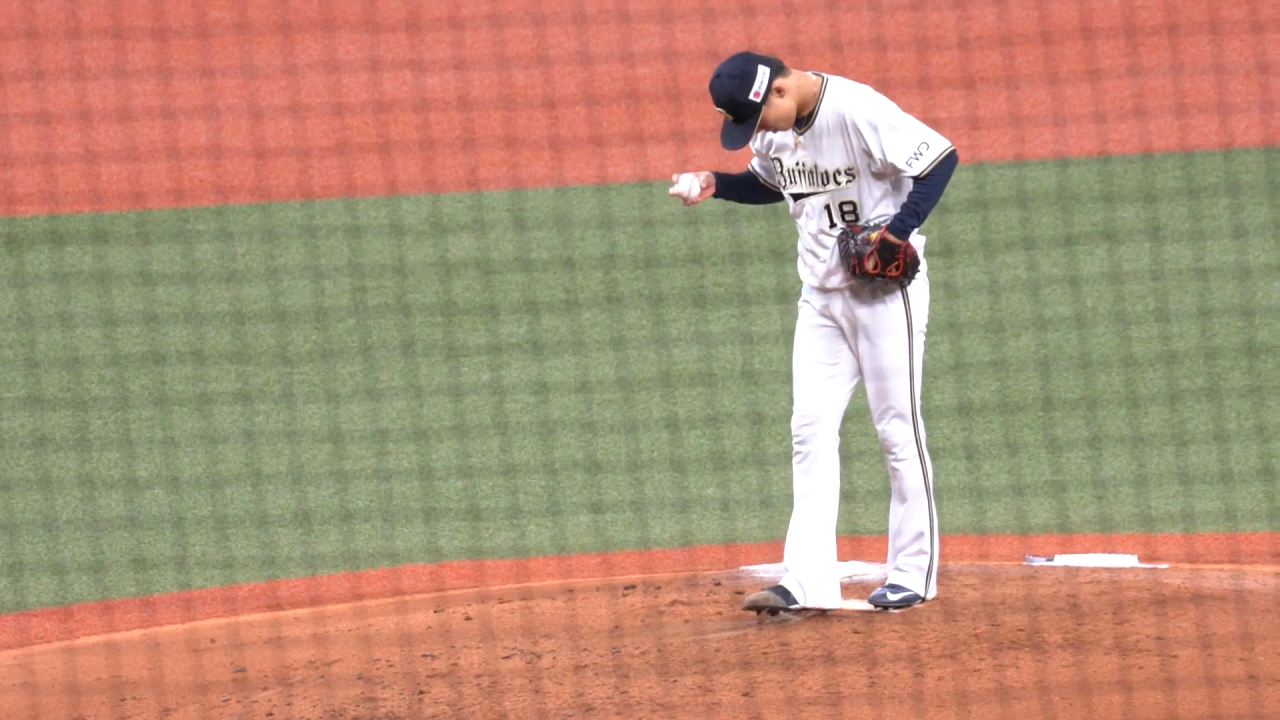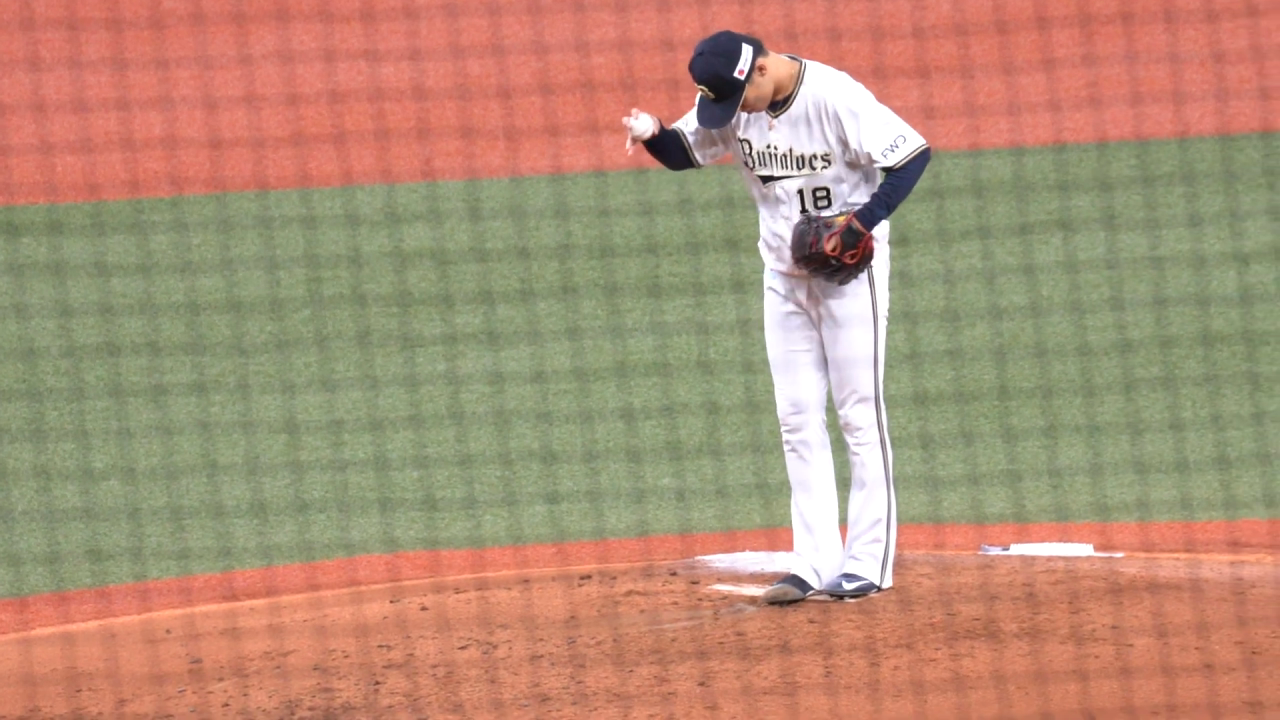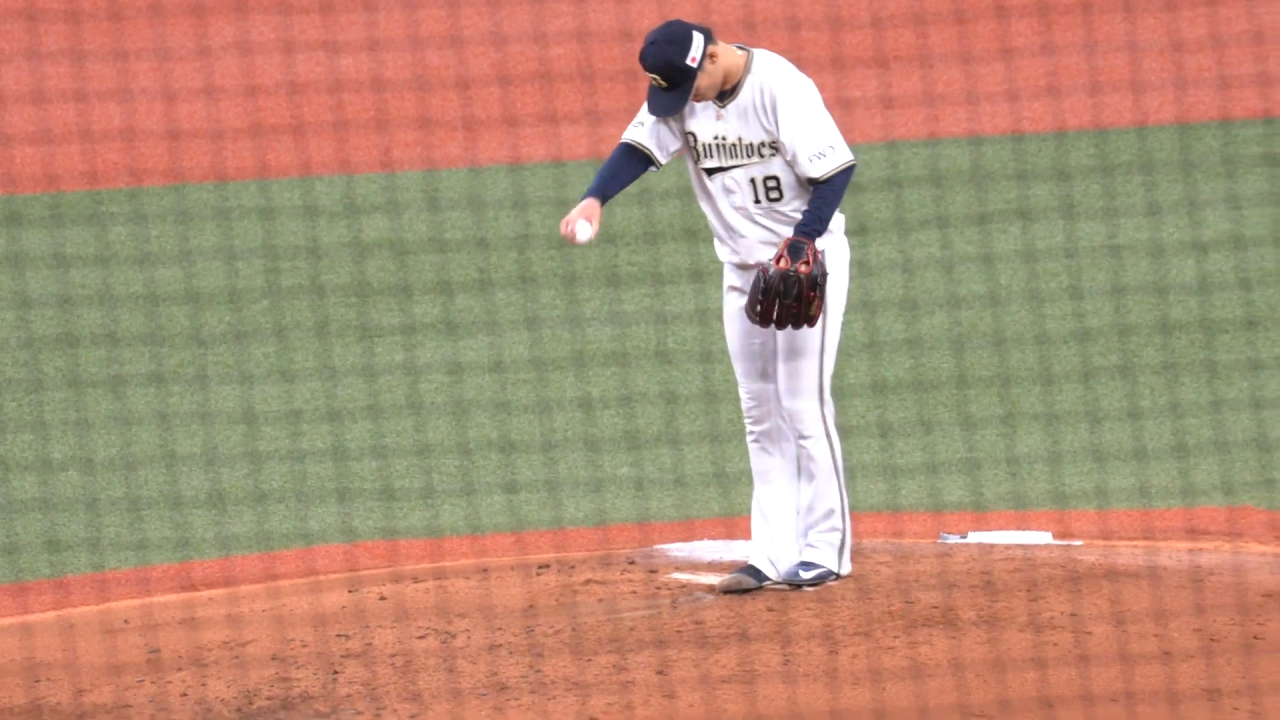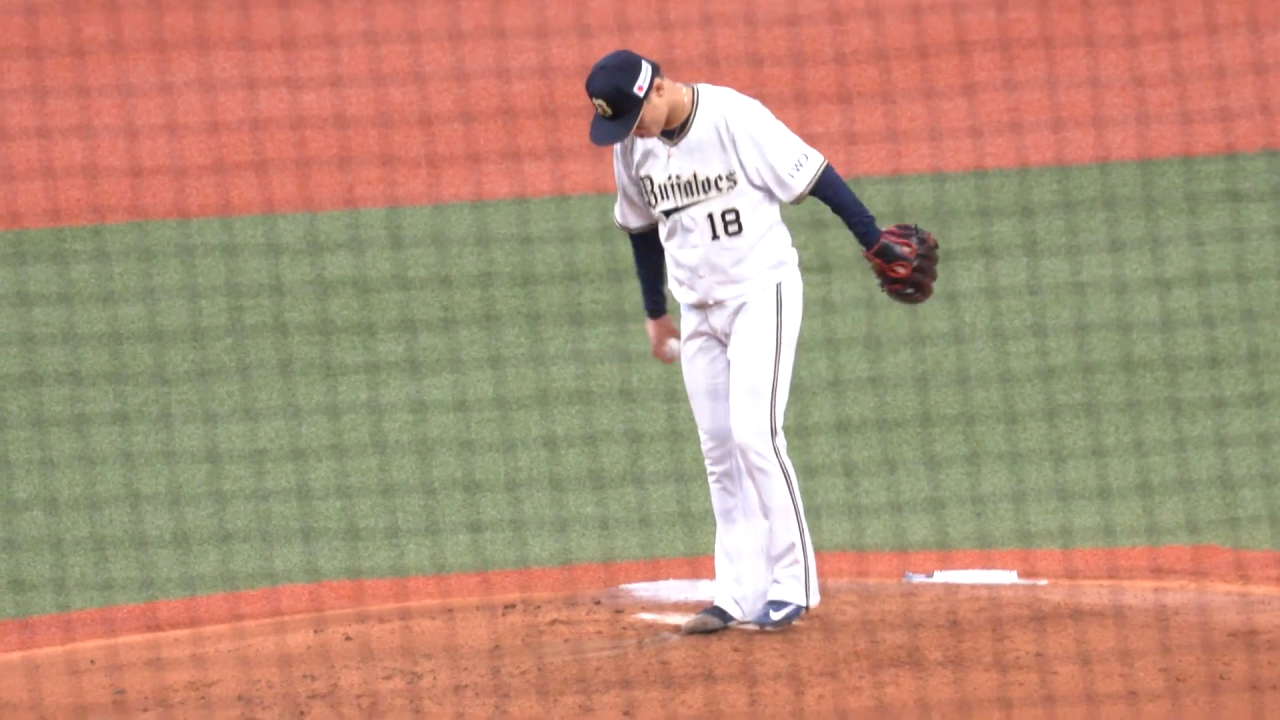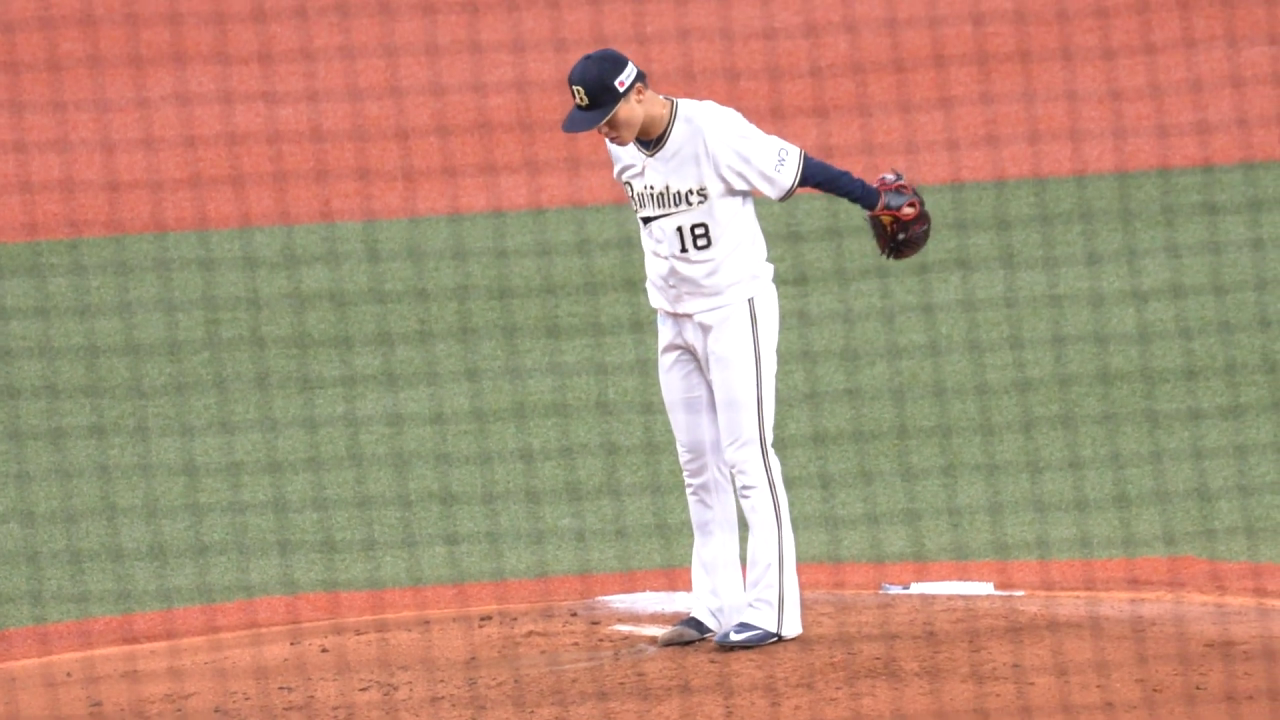
dt=1s
person 1, frame 1
left shoulder: (857, 110)
right shoulder: (772, 127)
left elbow: (942, 157)
left wrist: (900, 229)
right wrist: (716, 185)
left hip: (885, 289)
right hip: (821, 295)
left knee: (897, 428)
right knee: (811, 430)
left ankle: (914, 572)
right ankle: (807, 581)
person 1, frame 2
left shoulder: (835, 97)
right shoulder: (732, 103)
left elbow: (914, 153)
right elbow: (685, 153)
left wrist: (865, 220)
right wrist: (653, 133)
left hip: (849, 274)
right hip: (784, 278)
left knee: (859, 416)
right knee: (797, 418)
left ankle: (868, 563)
right ankle: (816, 563)
person 1, frame 3
left shoulder: (782, 86)
right shoulder: (679, 92)
left elbow: (837, 169)
right elbow: (639, 148)
left wrist: (800, 243)
right wrist: (594, 198)
right hip: (741, 268)
left knee: (803, 406)
right knee: (760, 412)
left ankle: (825, 550)
right ankle: (774, 554)
person 1, frame 4
left shoulder: (735, 117)
right shoulder: (631, 144)
left elbow: (816, 175)
left wrist: (873, 238)
right wrist: (655, 311)
left hip: (761, 294)
right hip: (697, 309)
left knee: (753, 435)
right knee: (719, 451)
left ankle: (792, 583)
right ankle: (739, 594)
person 1, frame 5
left shoulder: (715, 131)
right shoulder: (621, 148)
left elbow: (801, 168)
left wrist: (874, 199)
left hip: (736, 310)
right hip: (673, 319)
left knee: (748, 457)
right knee: (699, 465)
left ankle: (770, 610)
right ankle: (715, 605)
